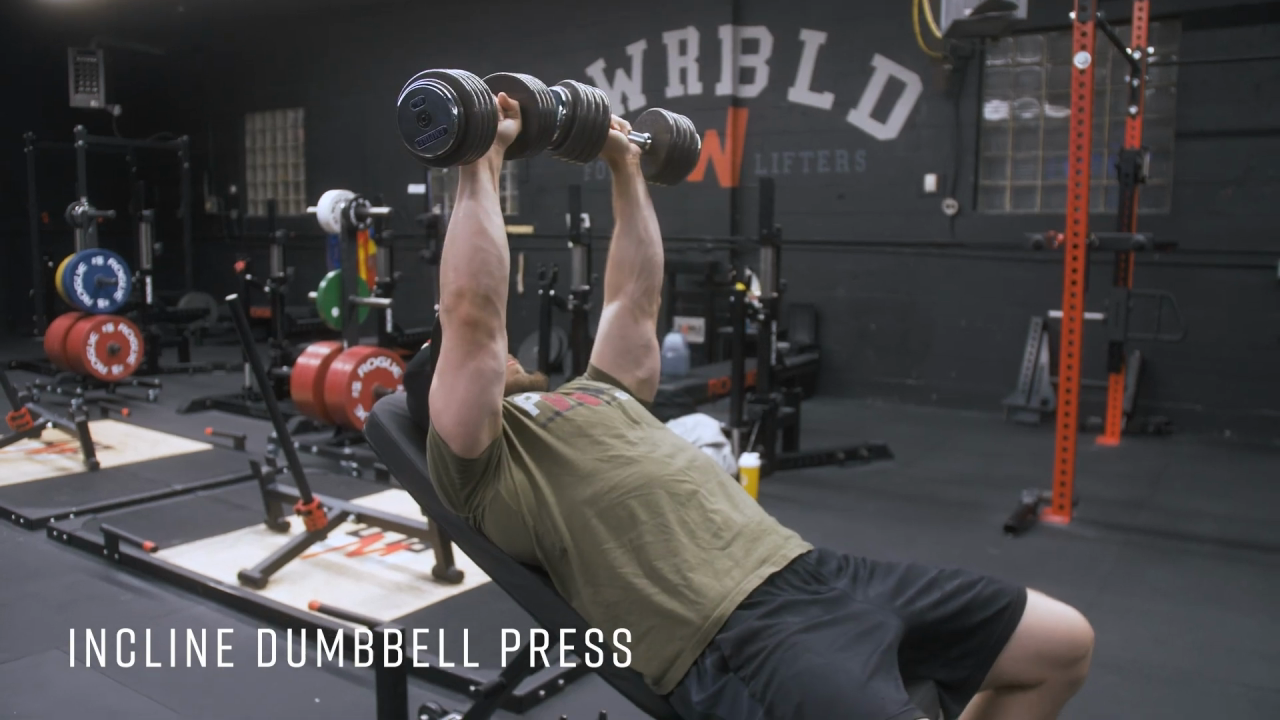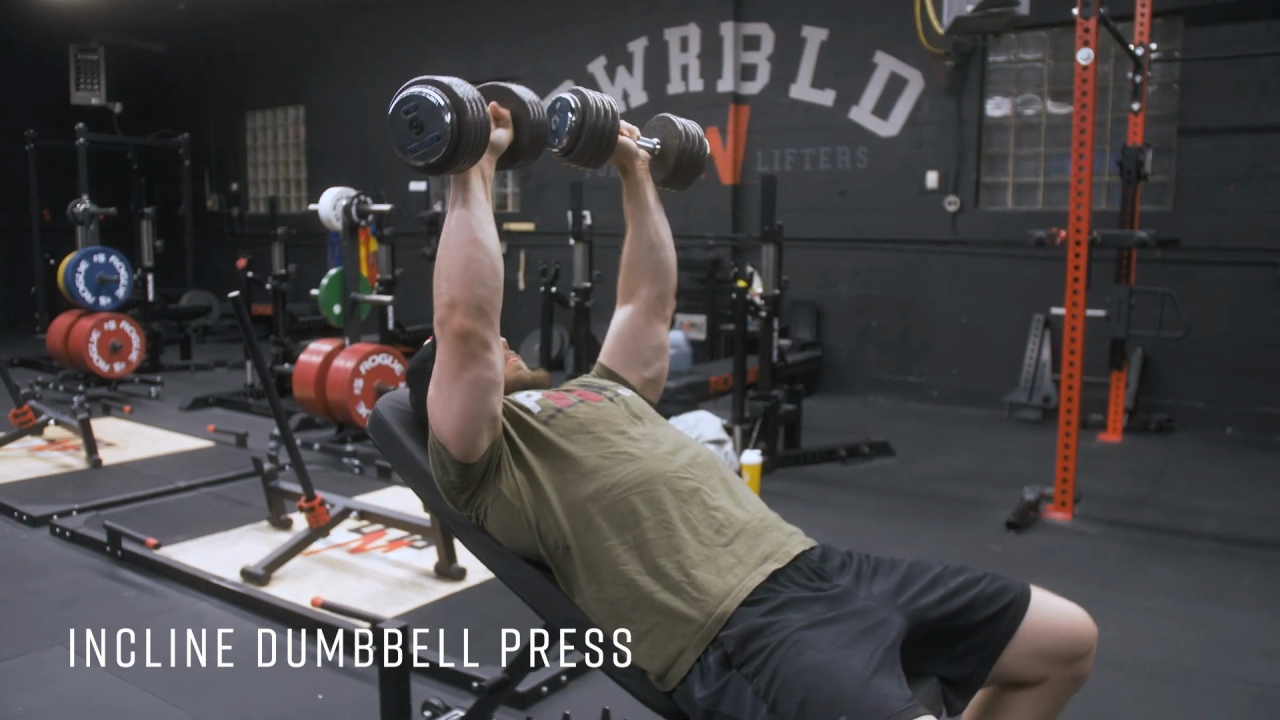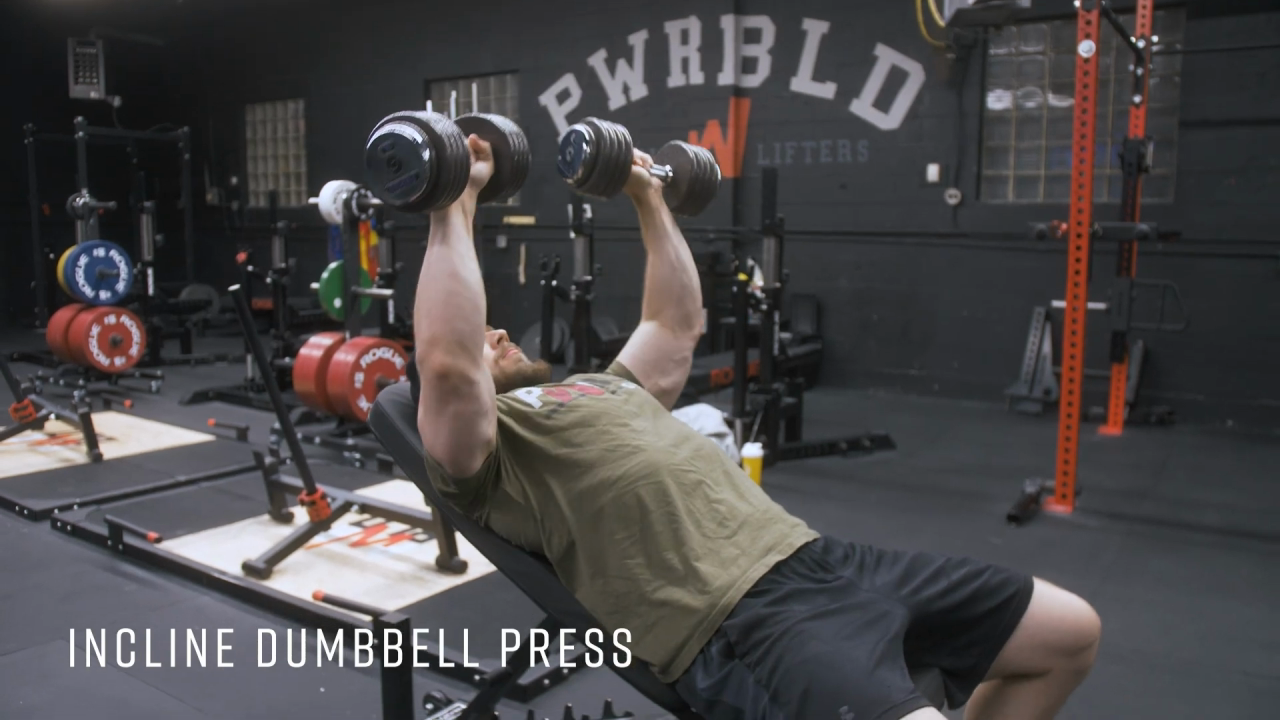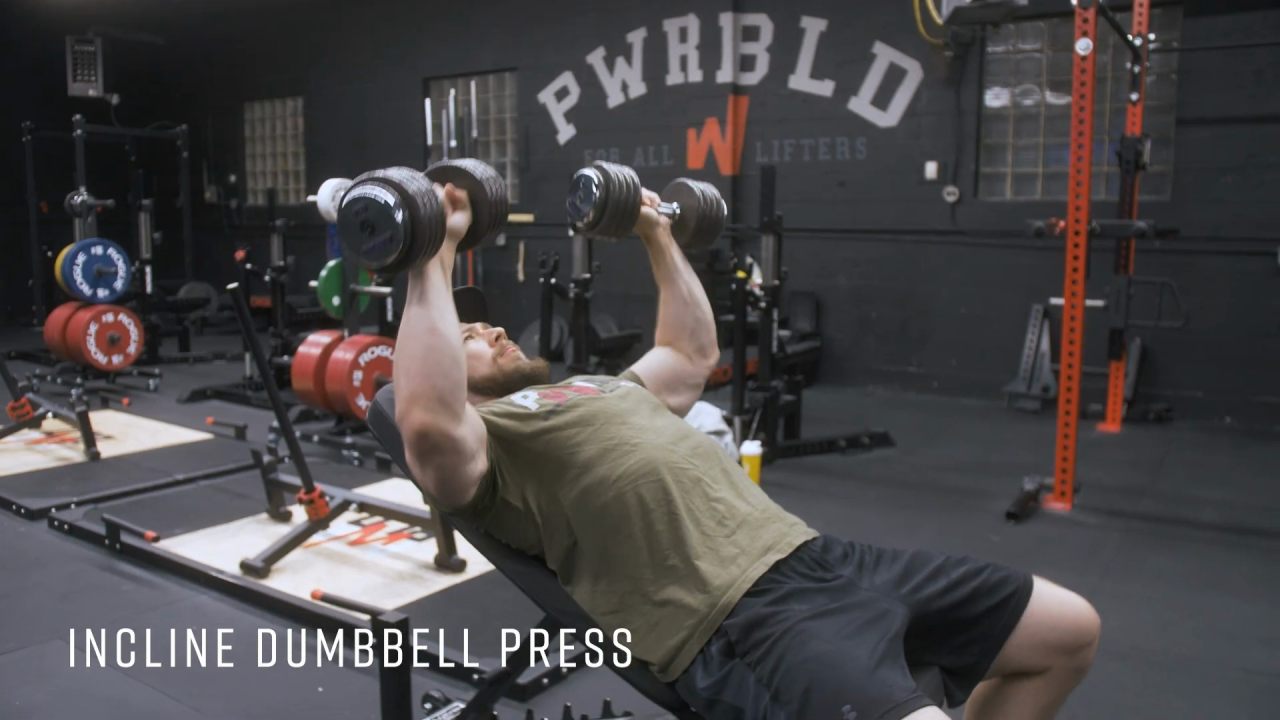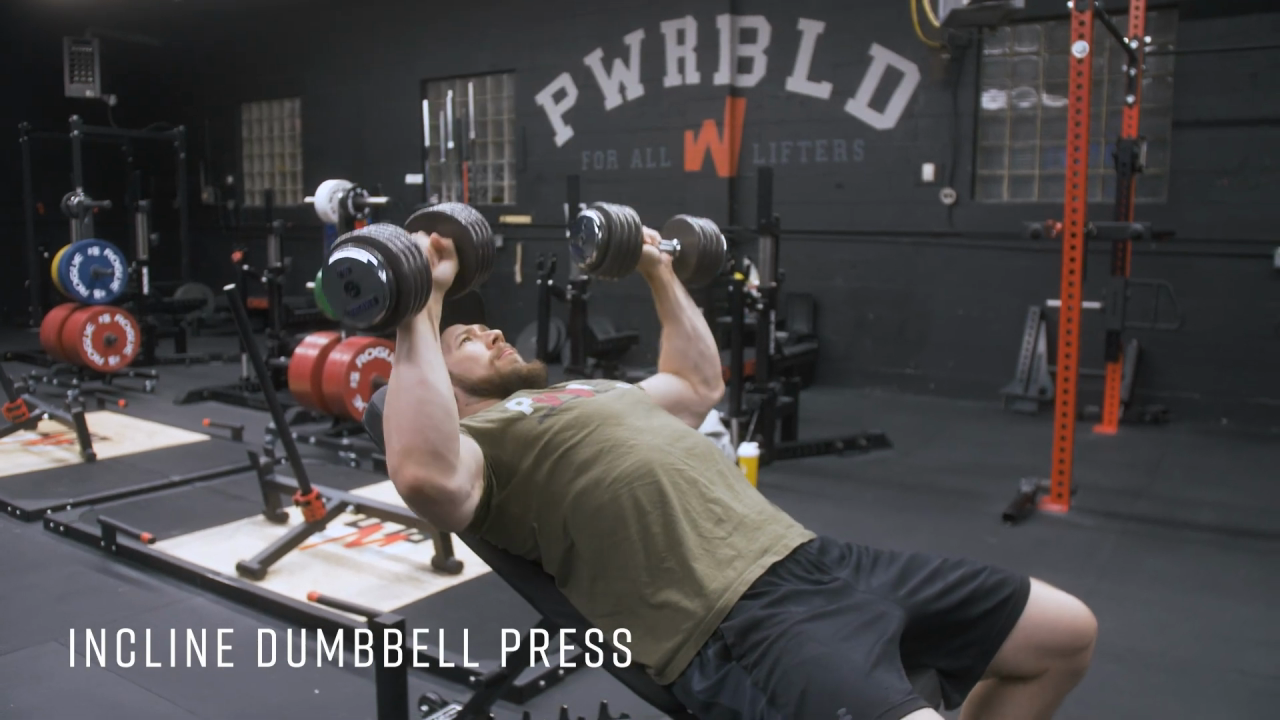
dt=0.2s
person 1, frame 1
left shoulder: (599, 396)
right shoulder: (484, 459)
left elbow: (634, 299)
right elbow: (472, 314)
left wrist: (626, 168)
right wrist: (483, 161)
left hip: (806, 570)
right hip: (735, 636)
left knee: (1064, 646)
person 1, frame 2
left shoulder: (597, 393)
right shoulder: (485, 455)
left elbow: (648, 304)
right elbow: (461, 329)
left wrist: (634, 174)
right wrist: (475, 173)
left hip: (815, 567)
right hip: (738, 632)
left knee: (1067, 642)
person 1, frame 3
left shoulder: (600, 387)
right shoulder: (486, 447)
left elbow: (678, 324)
right elbow: (443, 368)
left wrist: (648, 200)
right wrist: (454, 205)
left hip: (814, 558)
right hip: (739, 624)
left knee: (1070, 634)
person 1, frame 4
left shoulder: (596, 388)
right shoulder: (481, 438)
left elbow: (696, 354)
right elbow: (428, 425)
left wrist: (657, 237)
right wrist: (433, 257)
left hip: (812, 556)
right hip: (740, 623)
left knee: (1069, 633)
person 1, frame 5
left shoulder: (582, 395)
right shoulder: (475, 442)
left elbow: (701, 384)
right elbow: (428, 477)
left wrist: (660, 274)
right wrist: (420, 308)
left hip: (808, 557)
right hip: (736, 623)
left knee: (1066, 635)
